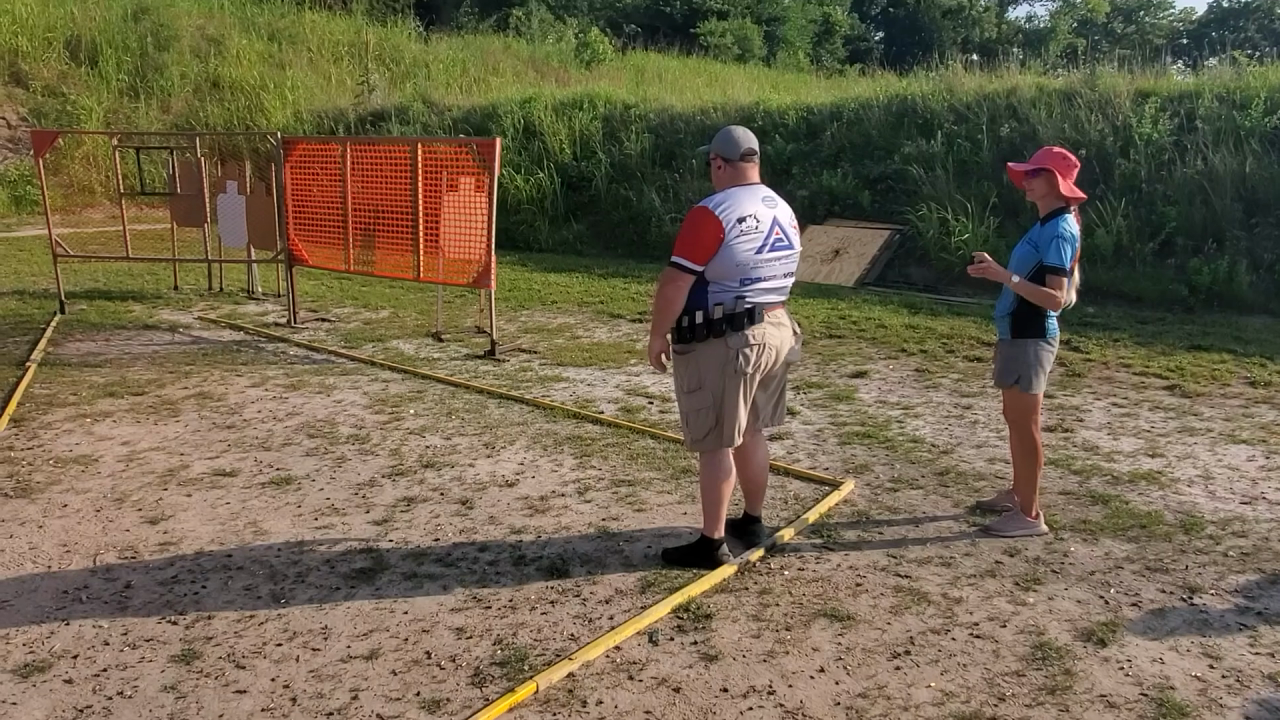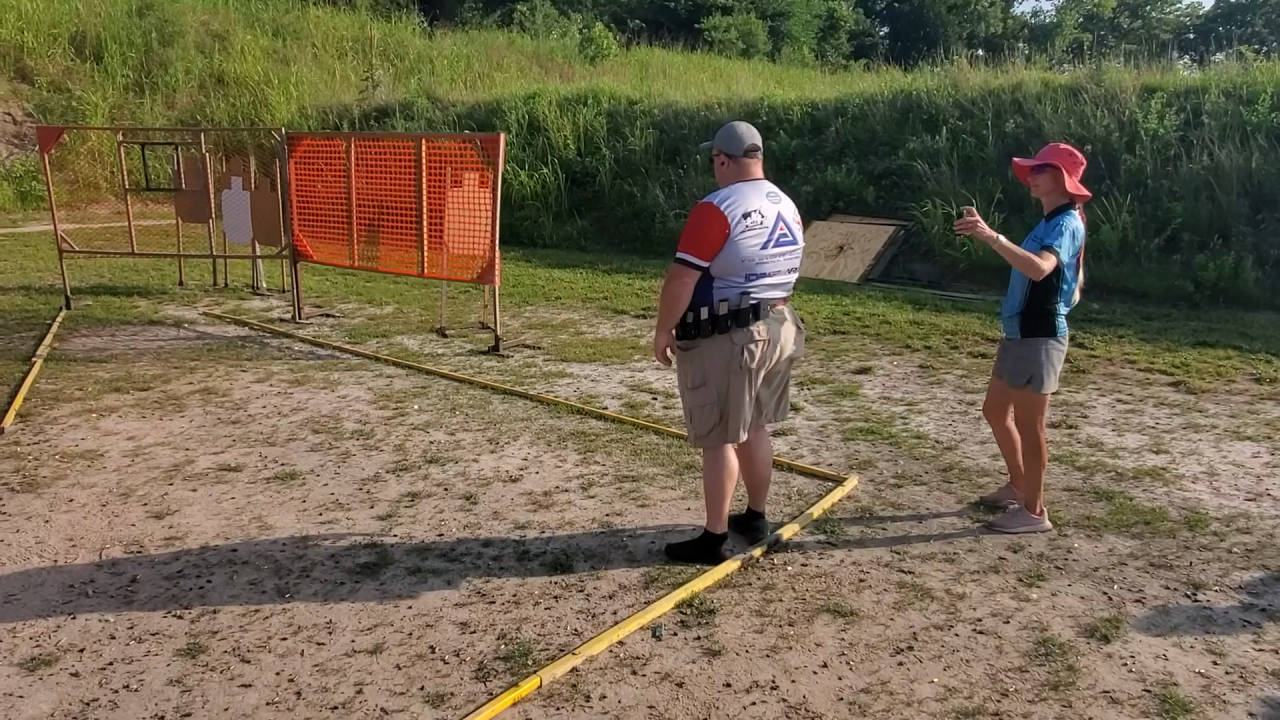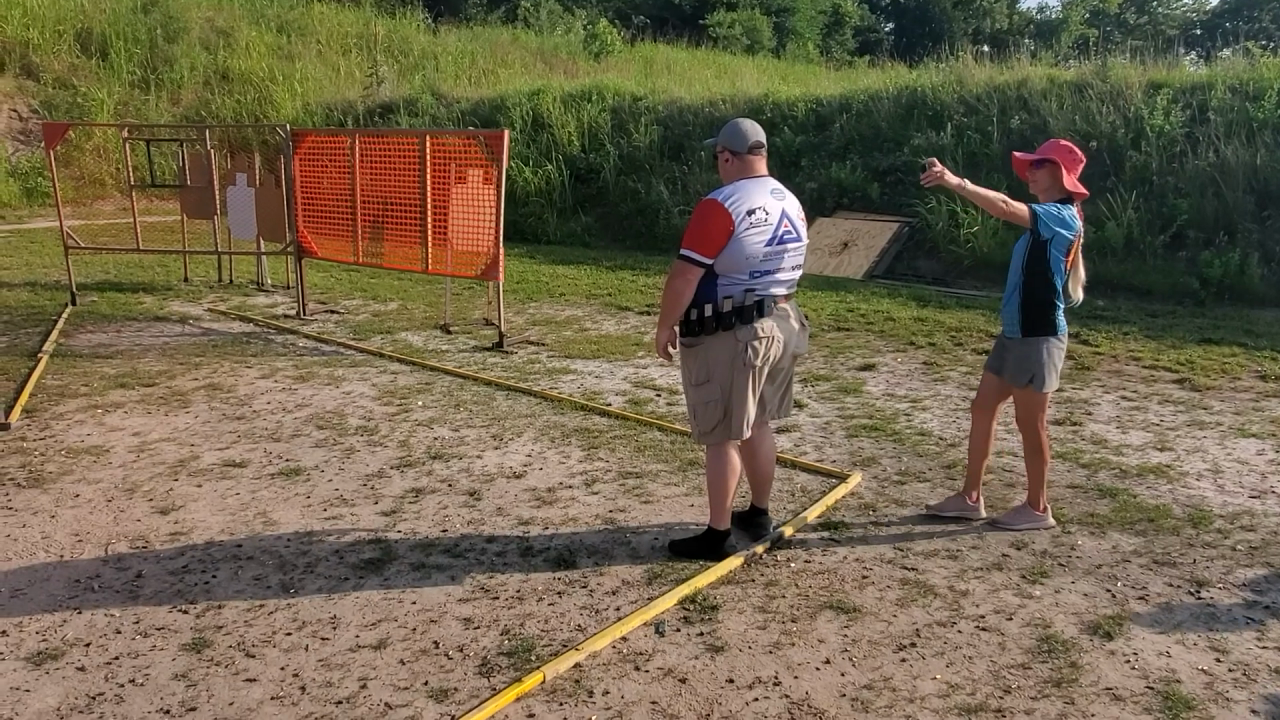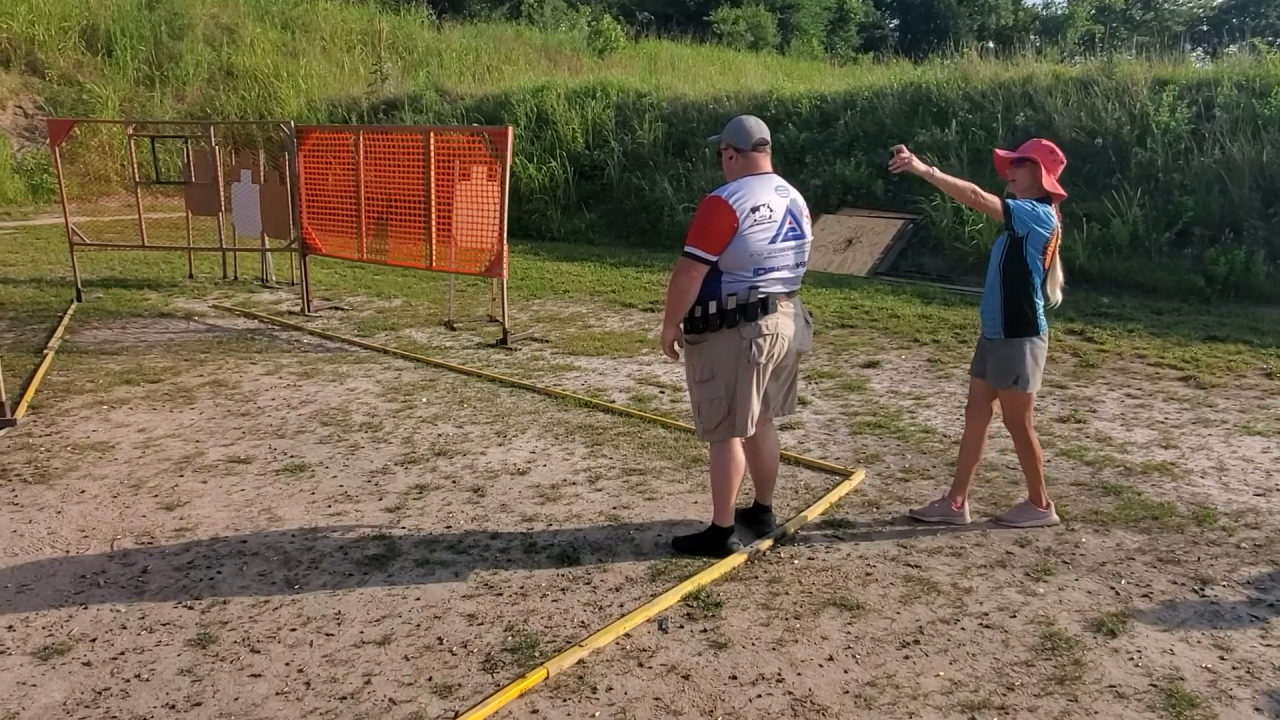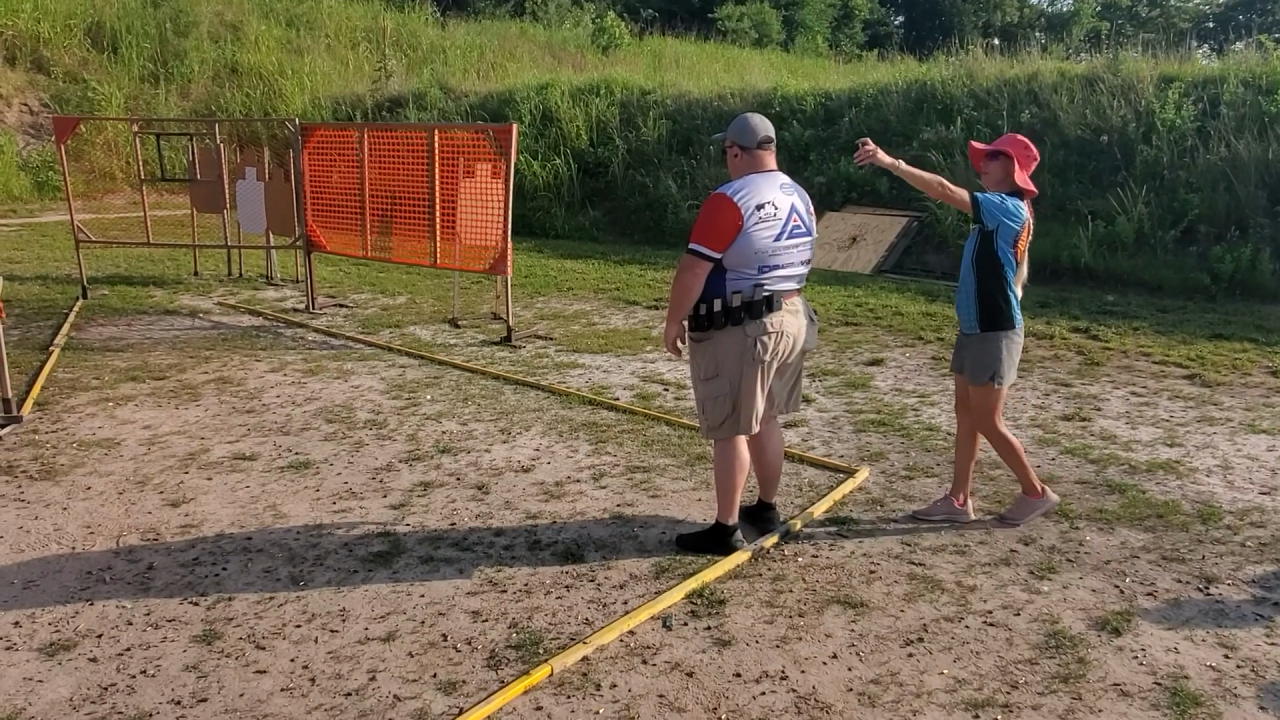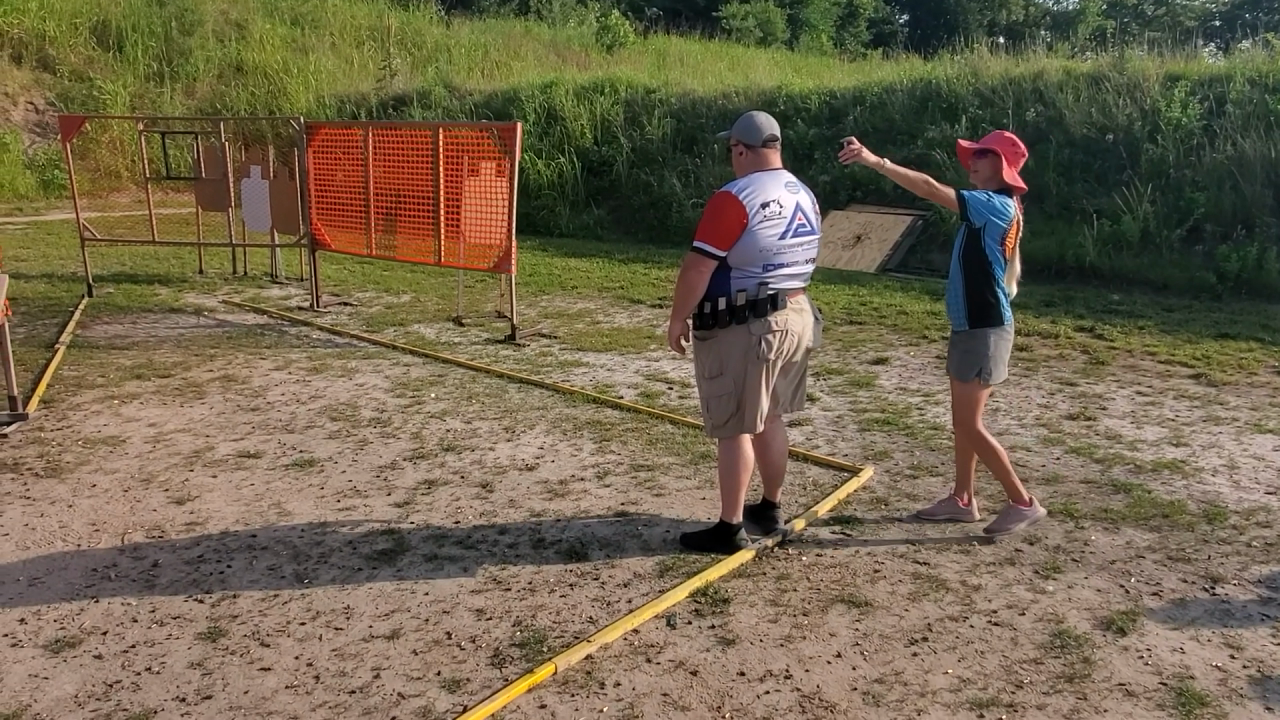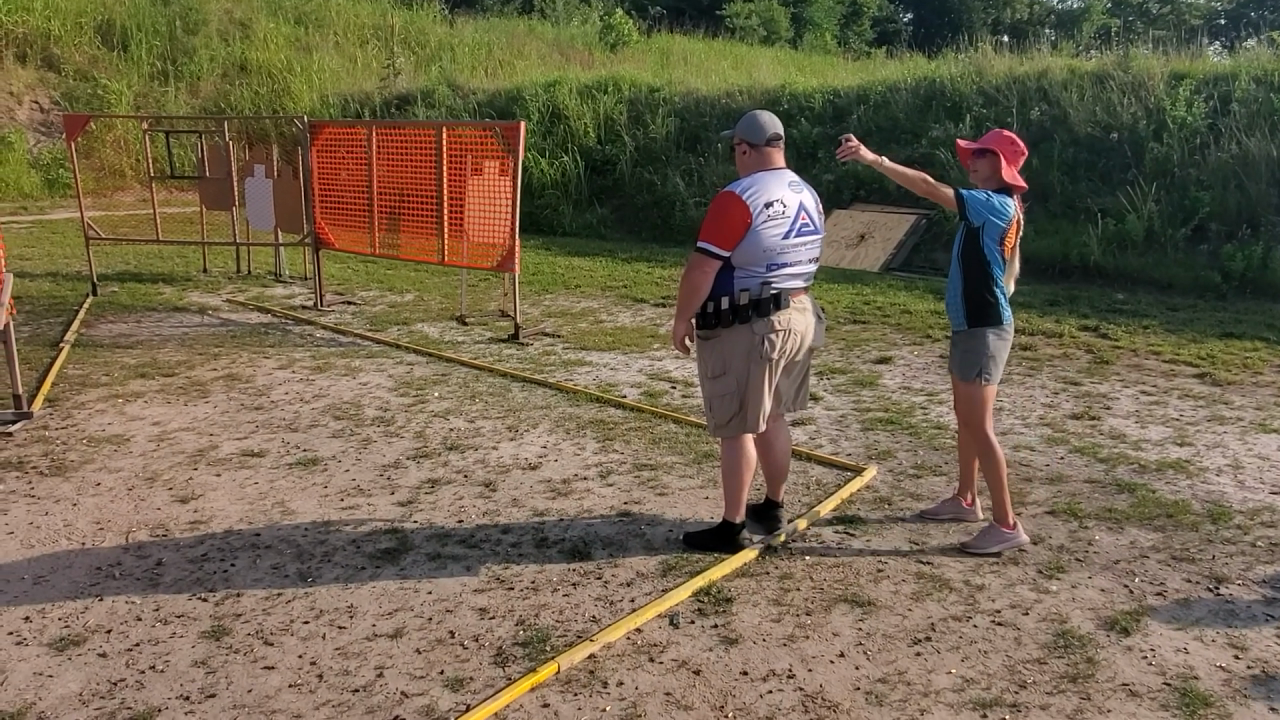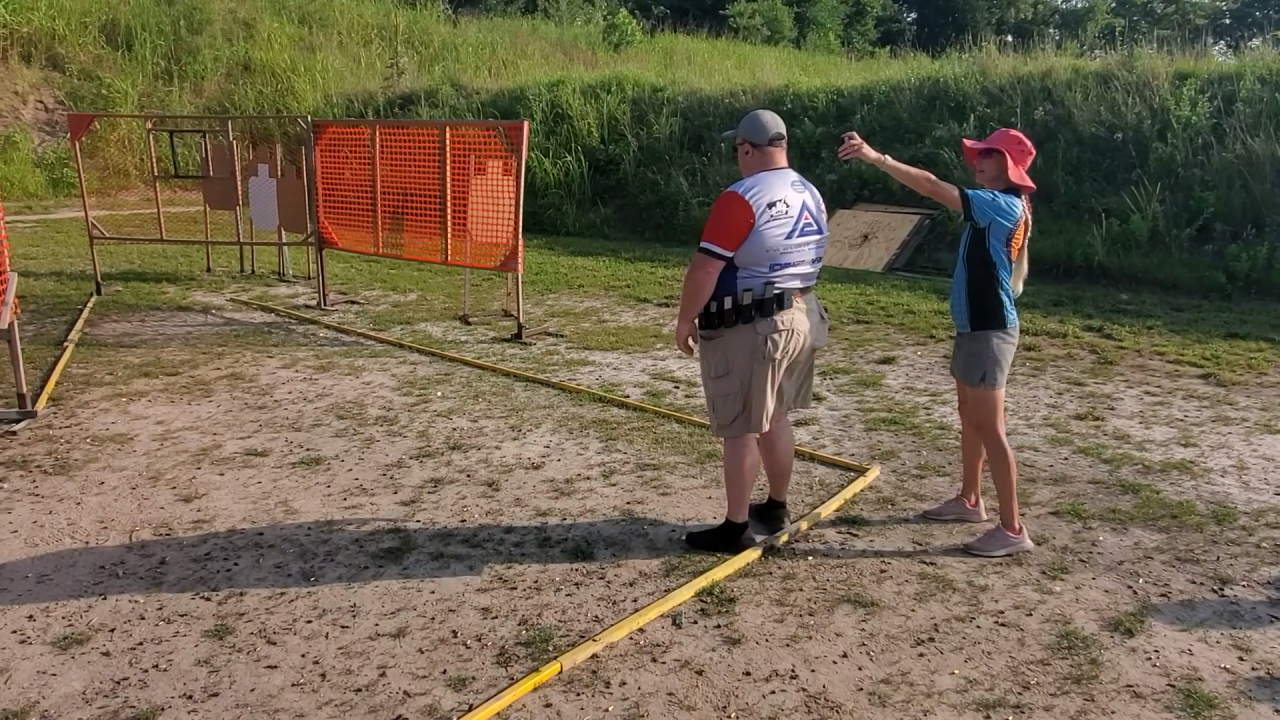
dt=0.3s
person 1, frame 1
left shoulder: (712, 212)
right shoulder: (784, 212)
left elbow: (675, 282)
left wrist: (658, 335)
left hip: (722, 341)
right hip: (775, 331)
left knee: (716, 443)
right knee: (750, 432)
left ankle: (712, 542)
right ankle: (752, 521)
person 1, frame 2
left shoulder: (716, 208)
right shoulder: (787, 207)
left elbow: (682, 279)
left wrist: (663, 331)
left hip: (726, 337)
right hip: (777, 330)
left knee: (719, 438)
right knee: (753, 427)
left ankle: (714, 539)
right ankle: (755, 518)
person 1, frame 3
left shoulder: (721, 205)
right shoulder: (791, 204)
left elbow: (685, 275)
left wrist: (665, 326)
left hip: (729, 334)
right hip: (780, 325)
left knee: (722, 435)
right knee: (757, 424)
left ankle: (718, 534)
right ankle: (759, 514)
person 1, frame 4
left shoulder: (724, 202)
right shoulder: (795, 201)
left elbow: (689, 272)
left wrist: (670, 324)
left hip: (732, 332)
right hip: (785, 321)
left knee: (726, 432)
right knee: (761, 421)
left ankle: (722, 531)
right ankle: (762, 511)
person 1, frame 5
left shoulder: (729, 200)
right shoulder: (800, 198)
left elbow: (693, 269)
left wrist: (674, 321)
left hip: (738, 329)
right hip: (791, 318)
left knee: (730, 430)
right knee: (765, 419)
left ankle: (726, 529)
right ankle: (766, 509)
person 1, frame 6
left shoulder: (734, 198)
right shoulder: (805, 196)
left elbow: (698, 267)
left wrist: (679, 318)
left hip: (743, 327)
right hip: (797, 316)
left knee: (735, 428)
right knee: (770, 418)
left ankle: (730, 527)
right ankle: (770, 508)
person 1, frame 7
left shoulder: (738, 197)
right shoulder: (808, 195)
left elbow: (702, 267)
left wrist: (682, 319)
left hip: (746, 326)
right hip: (800, 316)
left knee: (737, 428)
right knee: (772, 418)
left ankle: (733, 527)
right ankle: (773, 508)
person 1, frame 8
left shoulder: (741, 198)
right shoulder: (811, 195)
left elbow: (705, 268)
left wrist: (686, 319)
left hip: (749, 327)
right hip: (802, 316)
left knee: (740, 428)
right knee: (775, 417)
left ankle: (736, 527)
right ankle: (776, 507)
person 2, frame 1
left shoulder: (1061, 230)
right shoulder: (1044, 225)
left elbow: (1054, 297)
left wrist: (1003, 276)
right wrist: (996, 270)
left hip: (1032, 339)
right hip: (1017, 335)
left knee: (1025, 426)
right knee: (1015, 420)
left ankle: (1030, 514)
right ankle: (1018, 492)
person 2, frame 2
left shoulder: (1066, 225)
right shoulder: (1049, 221)
left elbow: (1039, 268)
left wrist: (990, 235)
left hip: (1040, 338)
right hip: (1020, 334)
left knee: (1029, 425)
right knee: (995, 412)
left ankle: (1033, 511)
right ankle: (1017, 486)
person 2, frame 3
left shoulder: (1062, 217)
right shoulder: (1045, 220)
left elbow: (1006, 208)
left wrist: (954, 182)
left hip: (1039, 338)
right hip: (1015, 333)
left knee: (1030, 424)
right knee: (982, 410)
left ankle: (1037, 508)
right ankle: (970, 496)
person 2, frame 4
left shoulder: (1039, 215)
right shoulder: (1024, 218)
left elbow: (977, 198)
left wrist: (924, 169)
left hip: (1019, 339)
right hip: (995, 335)
left knee: (1018, 424)
right knee: (975, 417)
left ankle: (1040, 505)
right ankle: (955, 502)
person 2, frame 5
left shoulder: (1009, 209)
right shoulder: (999, 211)
left elbow: (944, 191)
left wrist: (891, 162)
left hip: (995, 333)
right hip: (975, 329)
left knee: (987, 422)
right knee: (965, 415)
left ankle: (1035, 492)
right ankle: (959, 499)
person 2, frame 6
left shoulder: (997, 205)
right shoulder: (990, 207)
left elbow: (931, 189)
left wrist: (876, 161)
left hip: (985, 329)
right hip: (968, 326)
left knee: (969, 424)
right knee: (962, 418)
left ankle: (1022, 501)
right ankle: (962, 499)
person 2, frame 7
left shoulder: (997, 205)
right shoulder: (990, 206)
left elbow: (929, 188)
left wrist: (873, 158)
left hip: (985, 329)
right hip: (970, 325)
left knee: (979, 426)
right knee: (965, 417)
left ankle: (1007, 524)
right ankle: (965, 499)
person 2, frame 8
left shoulder: (1004, 205)
right shoulder: (995, 206)
left elbow: (933, 187)
left wrist: (875, 158)
left hip: (990, 331)
right hip: (974, 327)
left knee: (989, 429)
right knee: (969, 418)
left ankle: (1012, 529)
right ankle: (969, 500)
